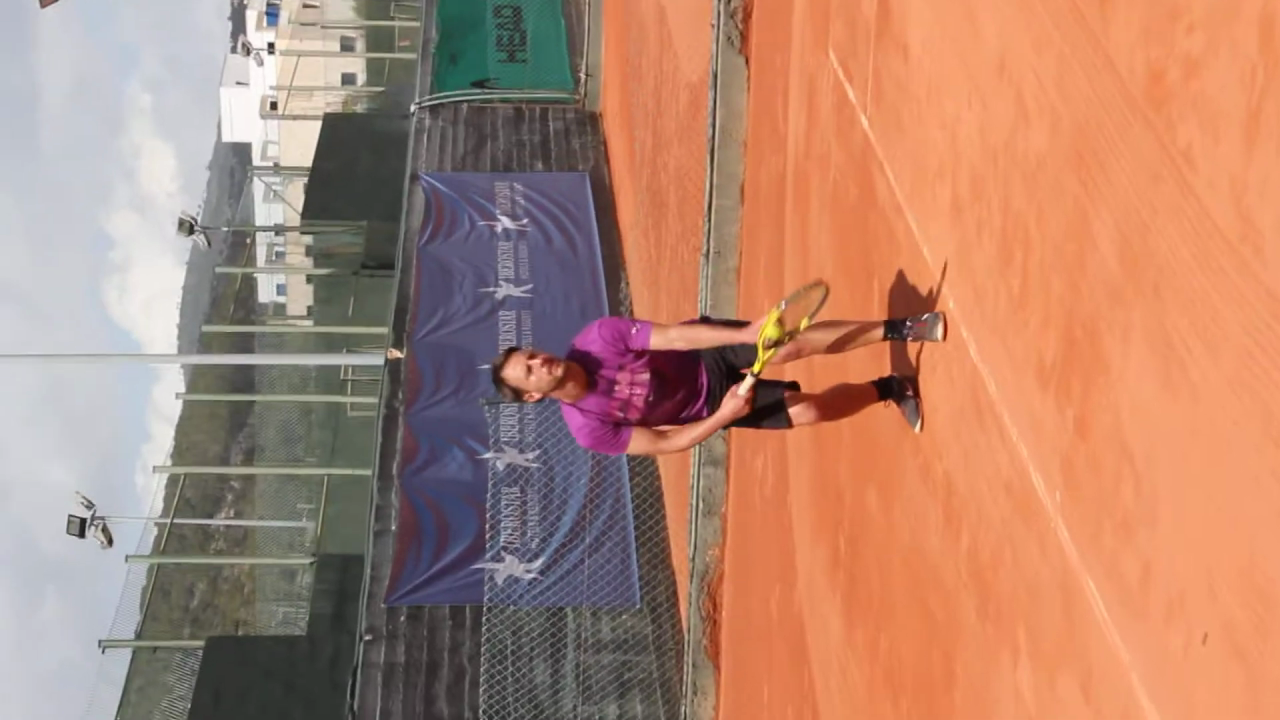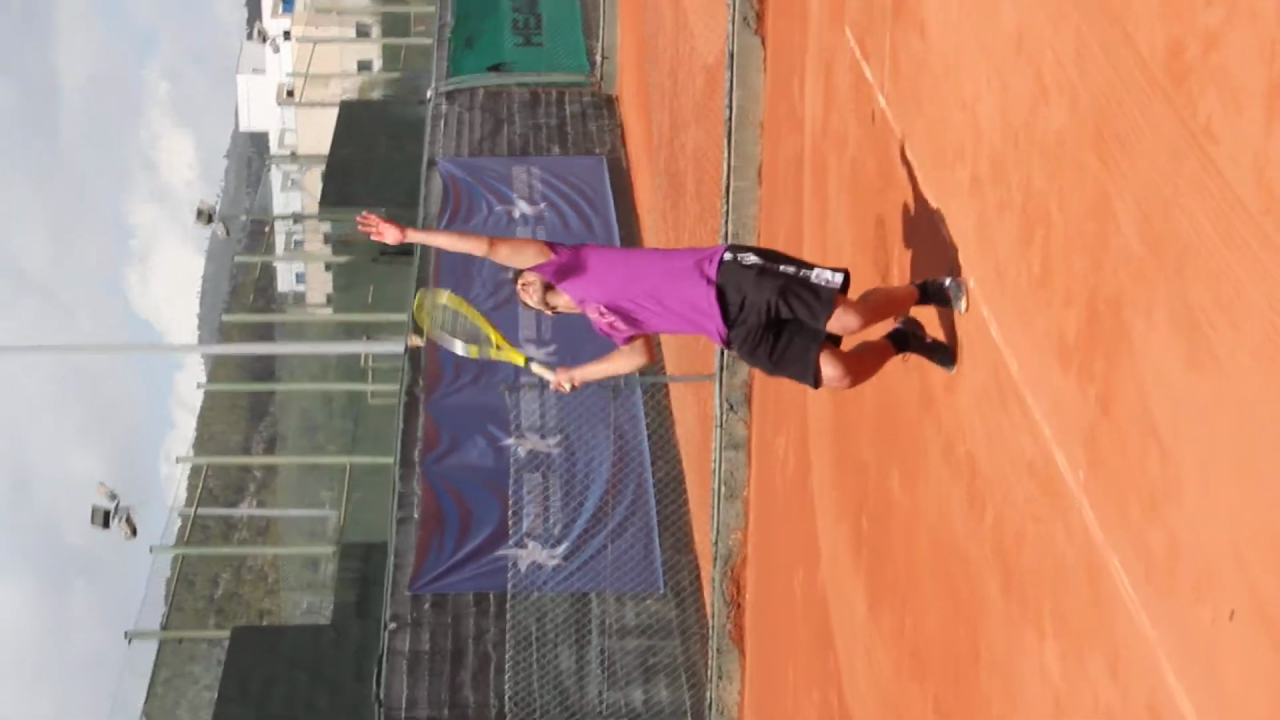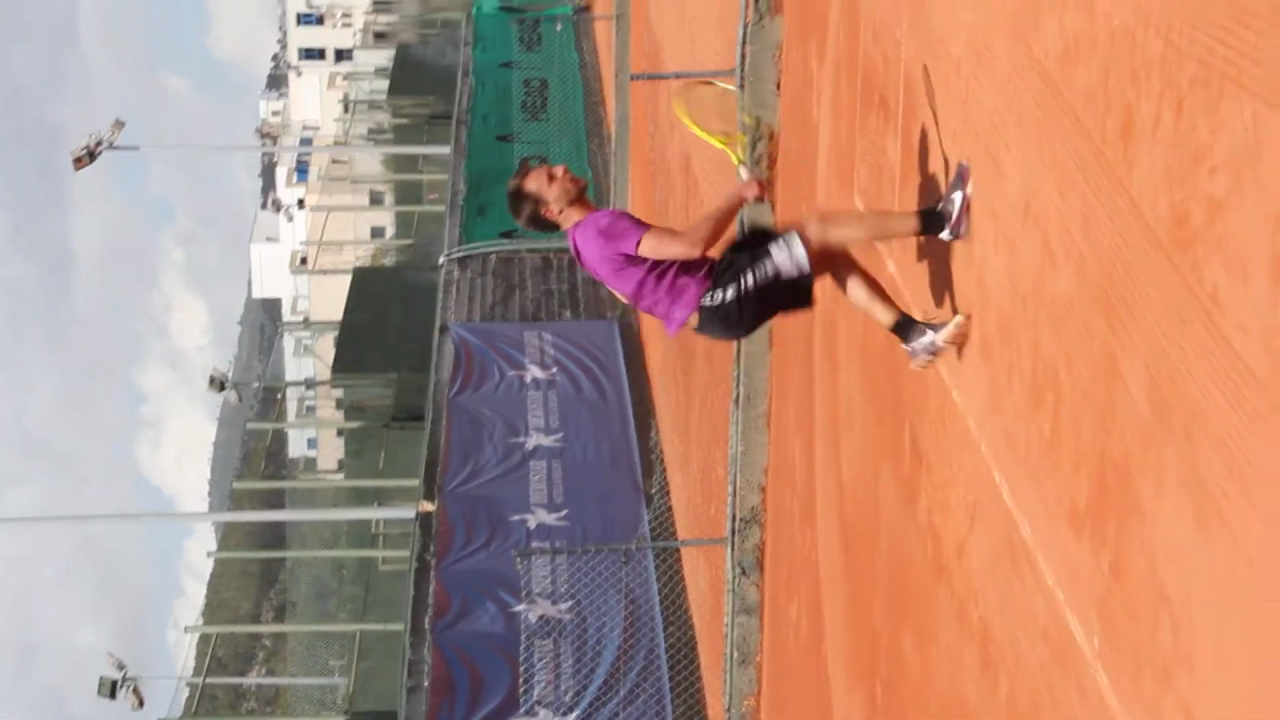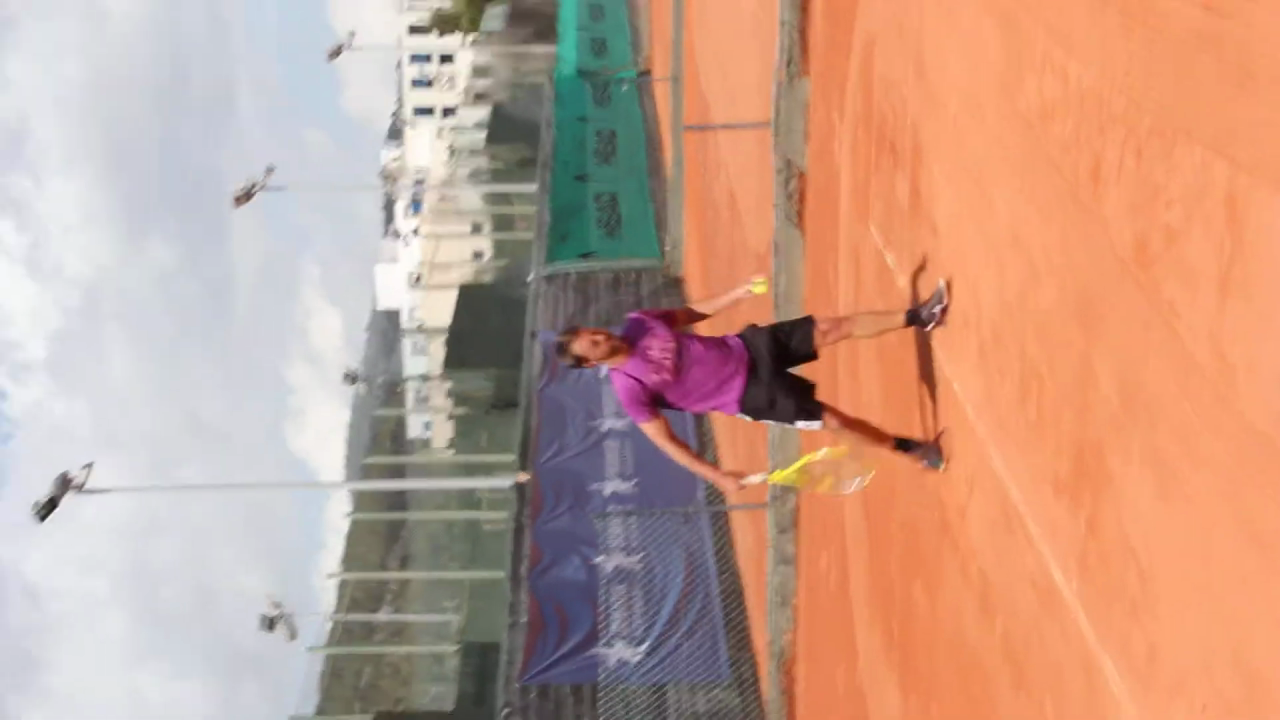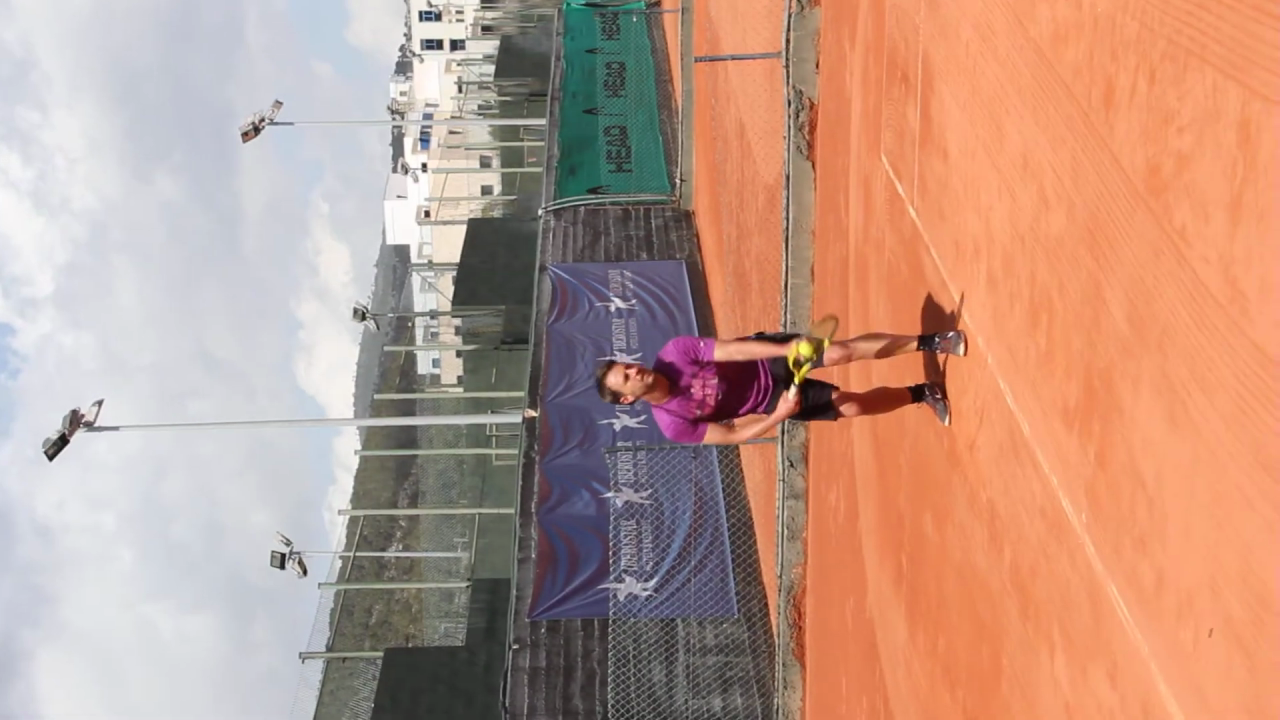
dt=1s
person 1, frame 1
left shoulder: (597, 339)
right shoulder: (588, 428)
left elbow: (676, 335)
right elbow: (664, 443)
left wrist: (747, 332)
right wrist: (723, 416)
left hip: (705, 353)
right hip: (706, 408)
left knee: (787, 347)
right knee: (808, 410)
left ankle: (902, 328)
right ankle: (890, 388)
person 1, frame 2
left shoulder: (564, 264)
right shoulder: (606, 320)
left elbow: (494, 246)
right elbow: (642, 351)
left wrist: (412, 233)
right wrist: (575, 374)
left hip: (730, 276)
right hip: (743, 332)
left knee: (852, 317)
right knee: (837, 374)
left ankle: (930, 290)
right ankle: (904, 340)
person 1, frame 3
left shoulder: (590, 237)
right shoulder: (601, 227)
right elbow: (690, 245)
right wrist: (737, 195)
left hip: (712, 299)
right hip: (715, 304)
left knee: (833, 255)
right knee: (820, 227)
left ankle: (914, 334)
right ankle: (938, 220)
person 1, frame 4
left shoulder: (638, 324)
right shoulder: (629, 387)
left elbow: (688, 315)
right elbow: (665, 441)
left wrist: (735, 295)
right wrist: (719, 476)
left hip: (747, 350)
right hip: (750, 393)
left knee: (832, 328)
right knee: (833, 420)
left ankle: (919, 317)
right ankle: (910, 448)
person 1, frame 5
left shoulder: (673, 353)
right shoulder: (674, 424)
left elbow: (732, 349)
right elbow: (731, 436)
left wrist: (788, 348)
right wrist: (778, 416)
left hip: (766, 355)
right hip: (768, 398)
left knee: (840, 351)
right knee: (852, 405)
left ankle: (931, 342)
right ankle: (922, 393)
